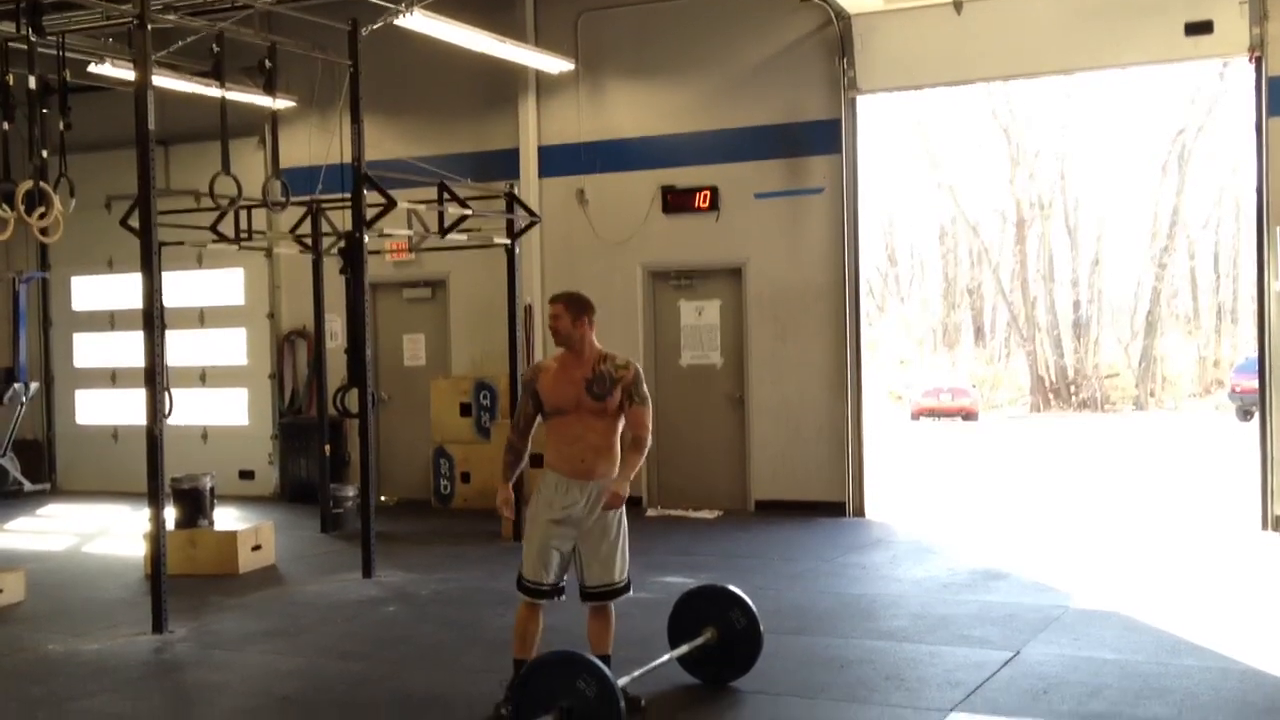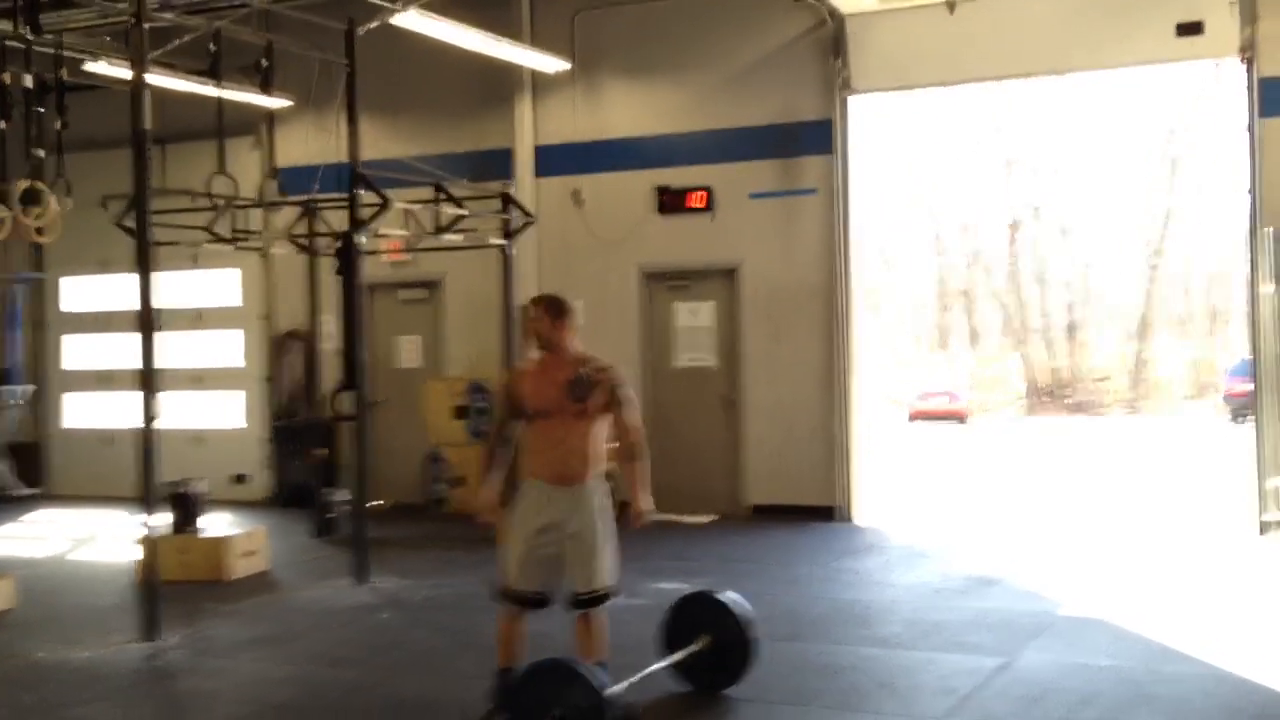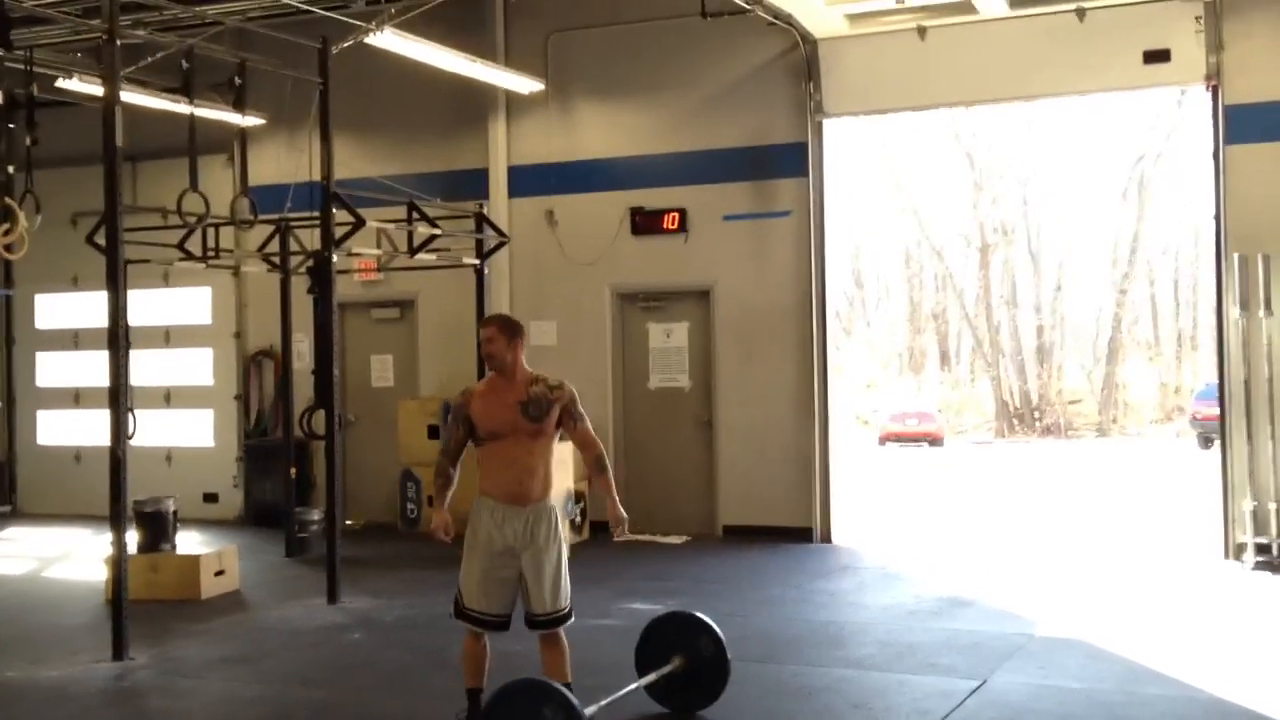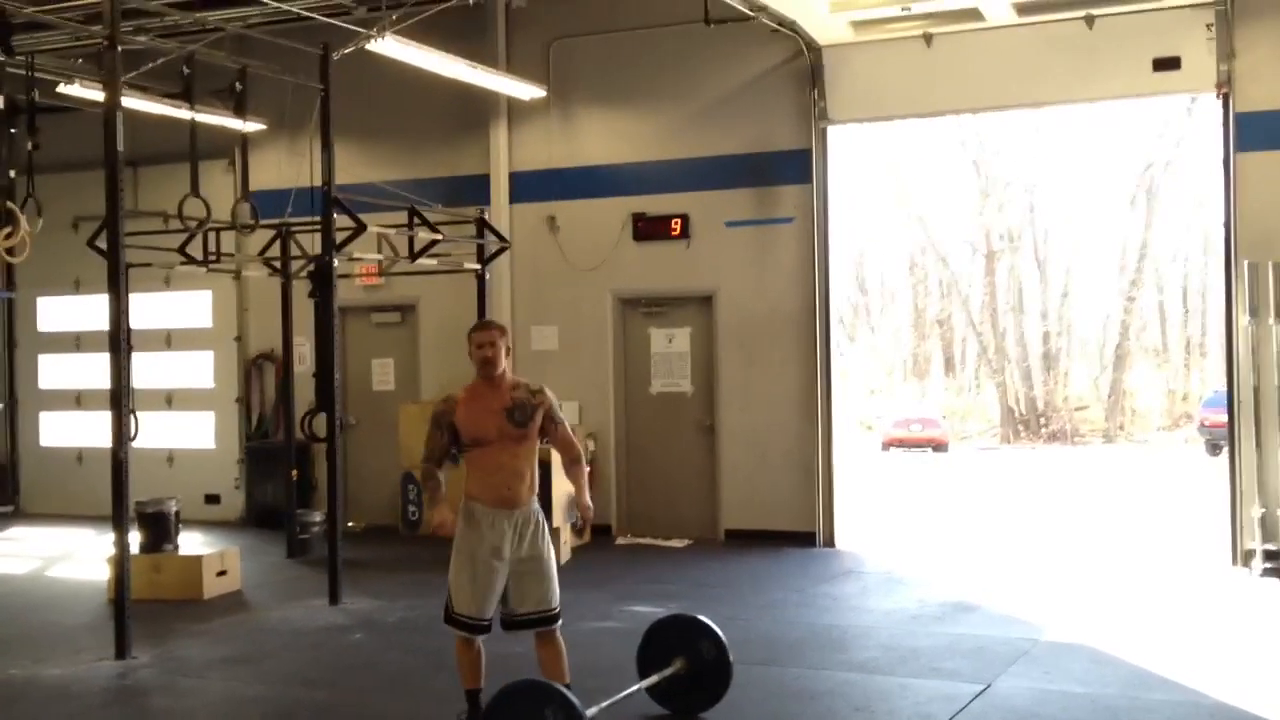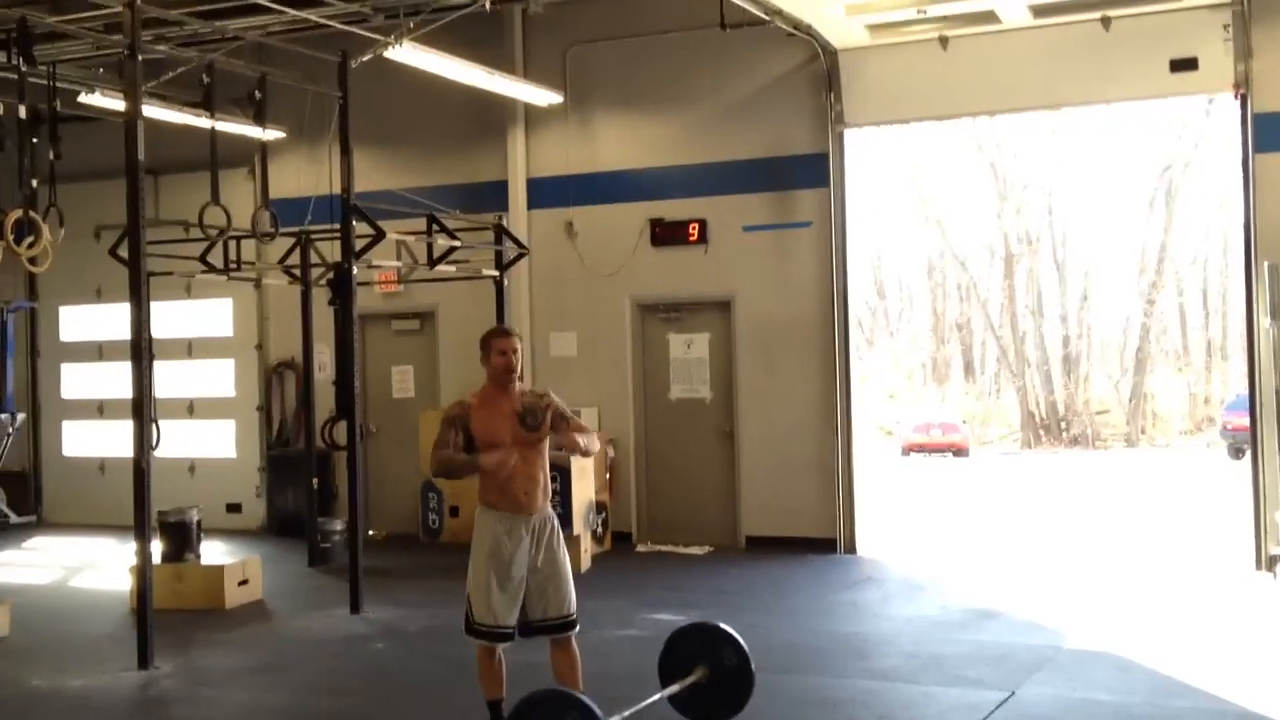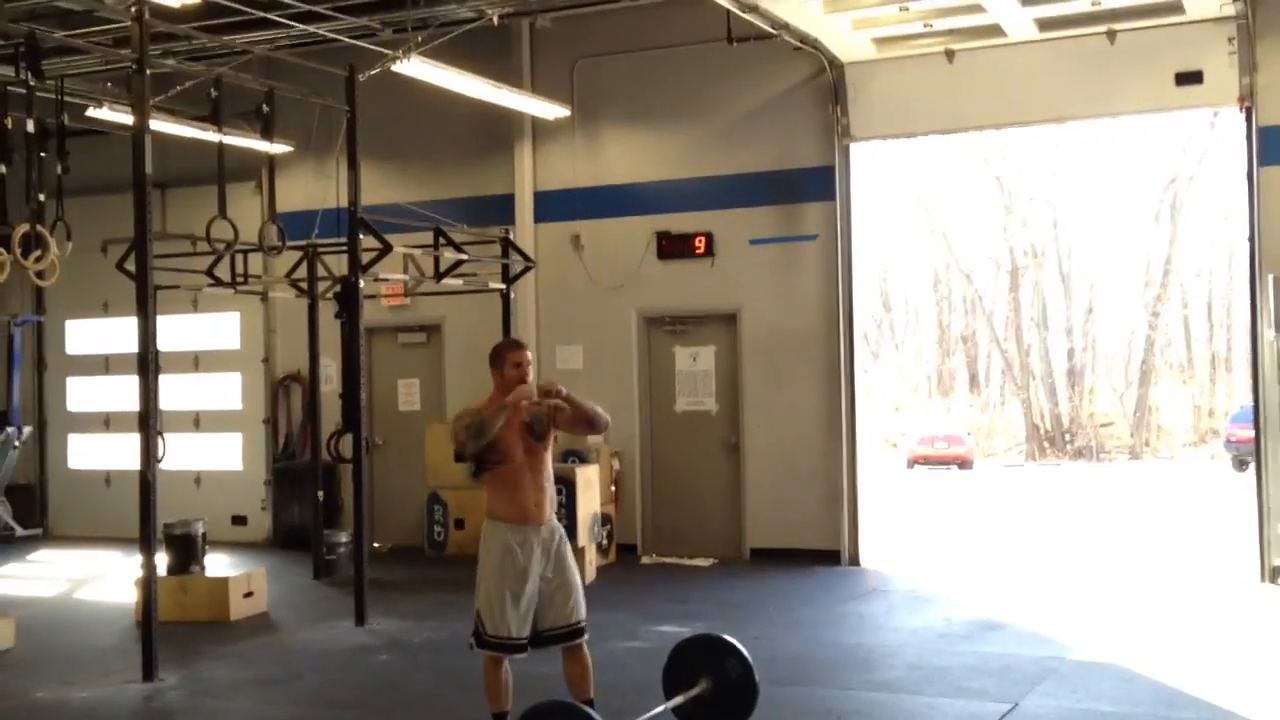
dt=0.2s
person 1, frame 1
left shoulder: (624, 372)
right shoulder: (539, 374)
left elbow: (640, 435)
right elbow: (520, 433)
left wrist: (624, 480)
right wrist: (506, 483)
left hip: (603, 493)
right hip: (554, 491)
left knee: (602, 596)
right knee: (534, 593)
right ankle: (518, 684)
person 1, frame 2
left shoulder: (602, 376)
right shoulder: (520, 378)
left elbow: (630, 436)
right elbow: (499, 436)
left wrist: (640, 490)
right wrist: (488, 487)
left hip: (585, 497)
right hip: (534, 496)
left knee: (589, 603)
right knee: (515, 601)
right ankle: (504, 691)
person 1, frame 3
left shoulder: (556, 393)
right shoulder: (470, 399)
left elbow: (591, 448)
right elbow: (448, 457)
left wrist: (612, 500)
right wrist: (440, 506)
left hip: (542, 516)
right hip: (490, 517)
left knee: (551, 624)
right knee: (477, 622)
person 1, frame 4
left shoulder: (536, 398)
right shoulder: (452, 407)
left elbow: (569, 449)
right elbow: (431, 464)
left wrist: (581, 491)
right wrist: (437, 505)
left hip: (528, 520)
right hip: (479, 521)
left knee: (547, 623)
right knee: (468, 627)
person 1, frame 5
left shoulder: (542, 402)
right shoulder: (464, 412)
left elbow: (590, 438)
right elbow: (438, 463)
left wrist: (580, 439)
right wrist: (480, 462)
left hip: (544, 526)
right hip: (496, 528)
left knee: (562, 630)
right knee: (489, 635)
person 1, frame 6
left shoulder: (546, 410)
right shoulder: (474, 417)
left elbow: (601, 423)
right elbow: (464, 444)
left wrist: (566, 397)
right wrist: (508, 404)
left hip: (551, 535)
right hip: (505, 539)
left knee: (574, 639)
right knee: (498, 646)
